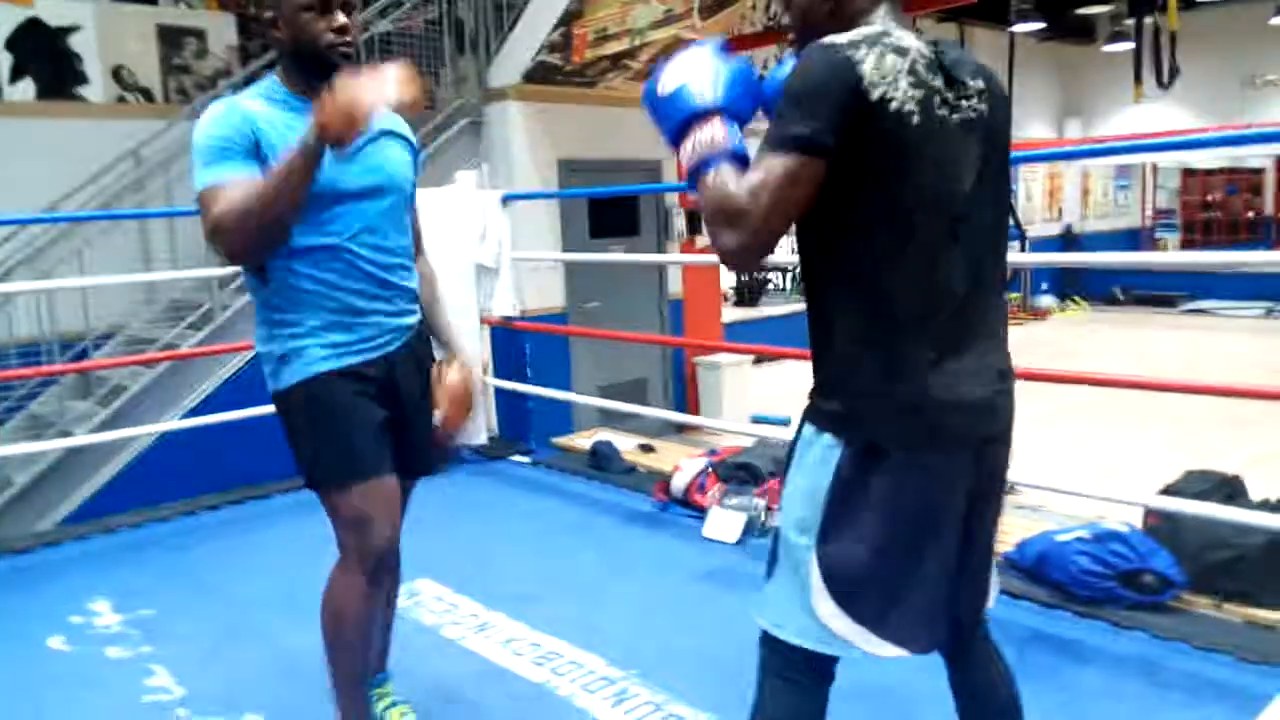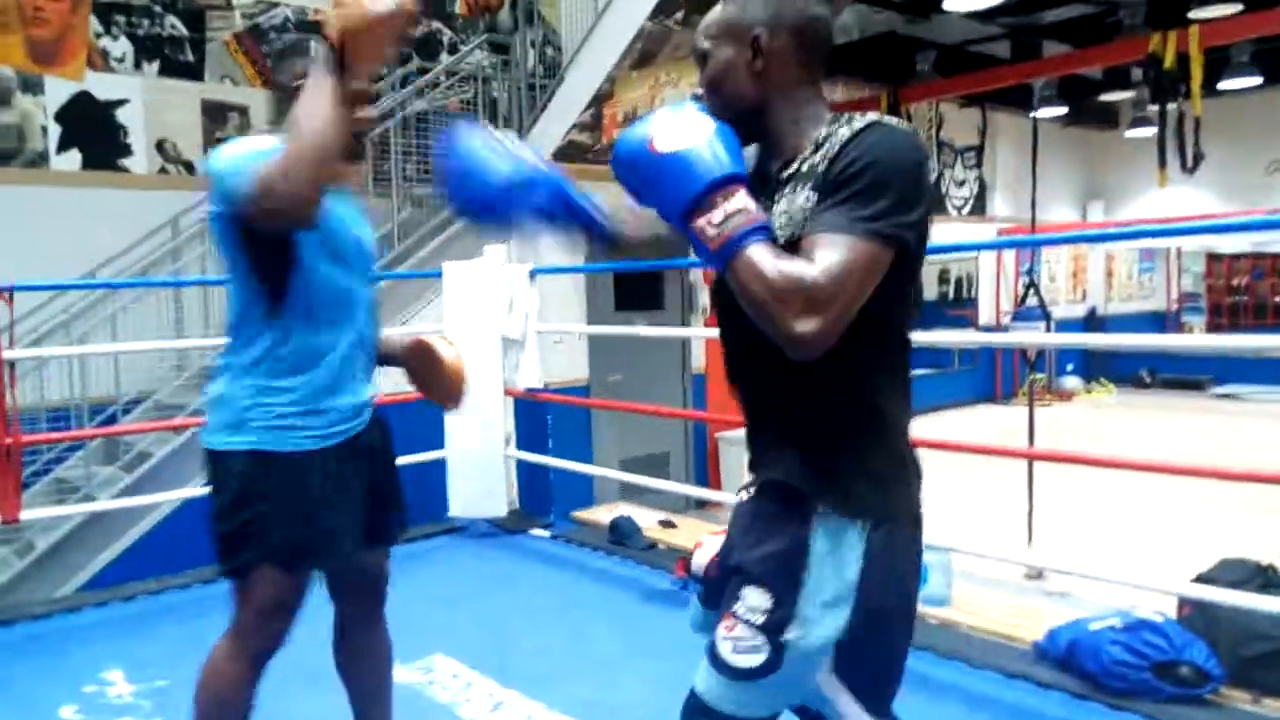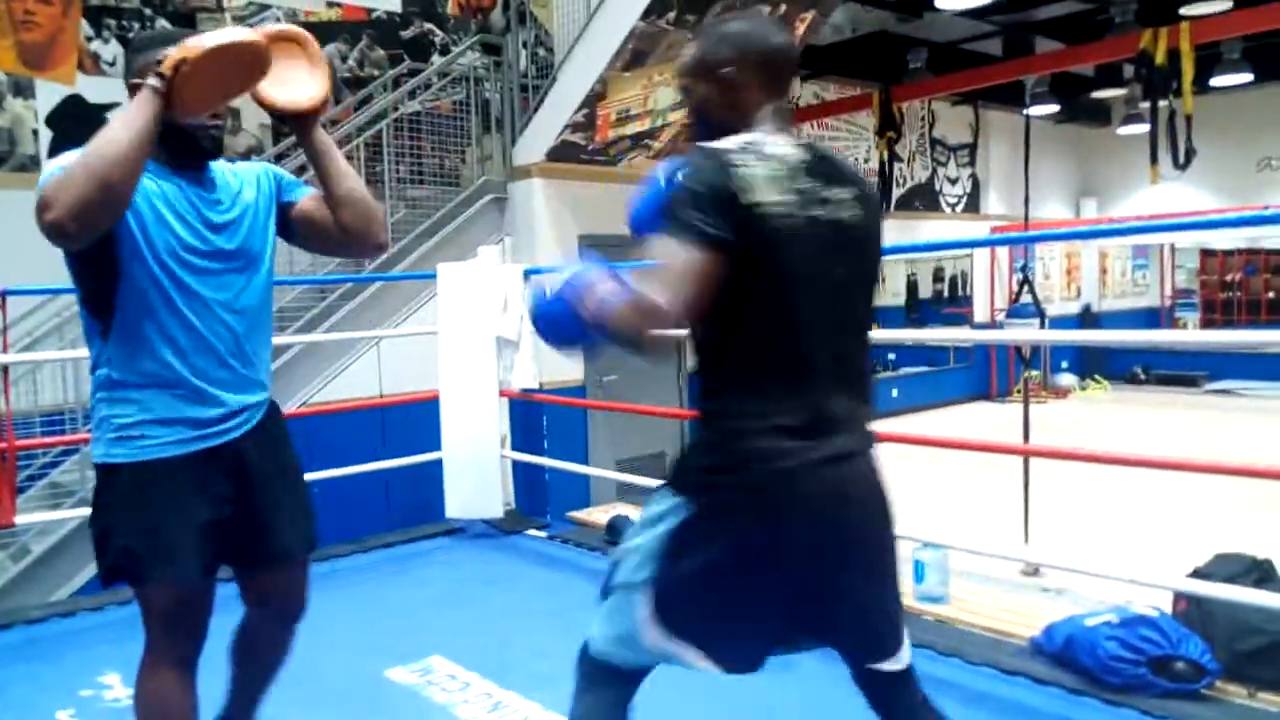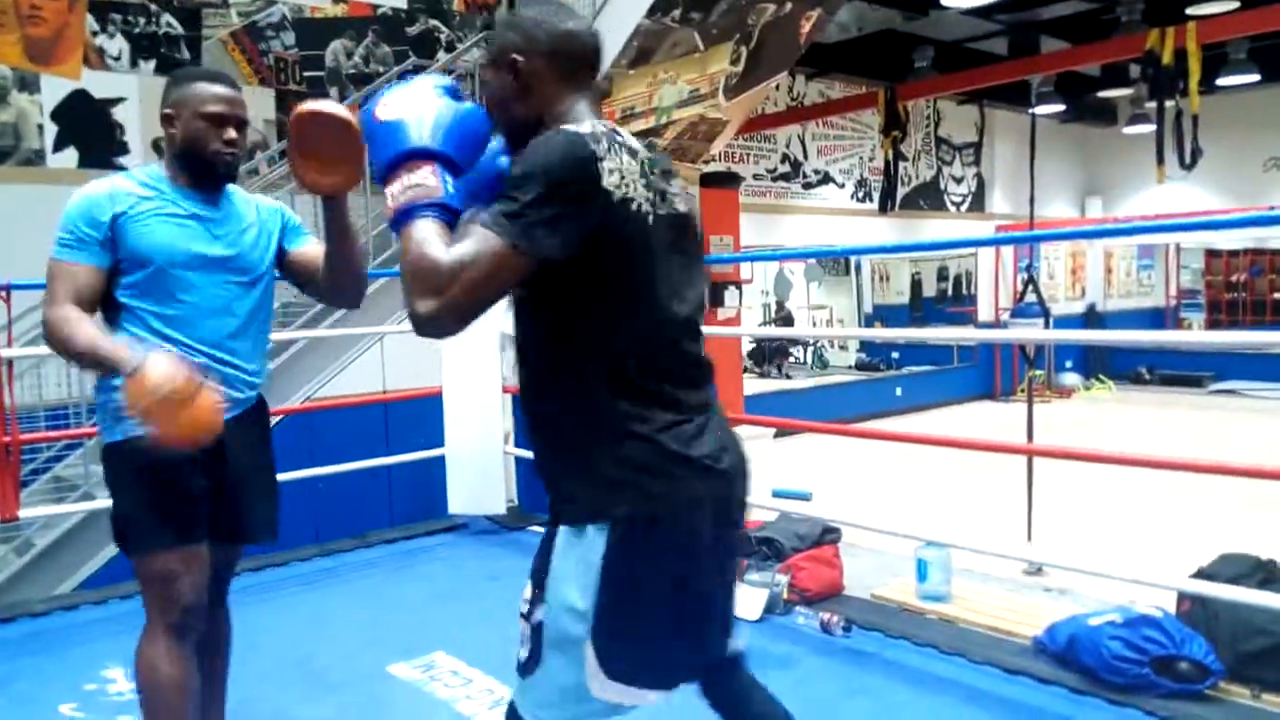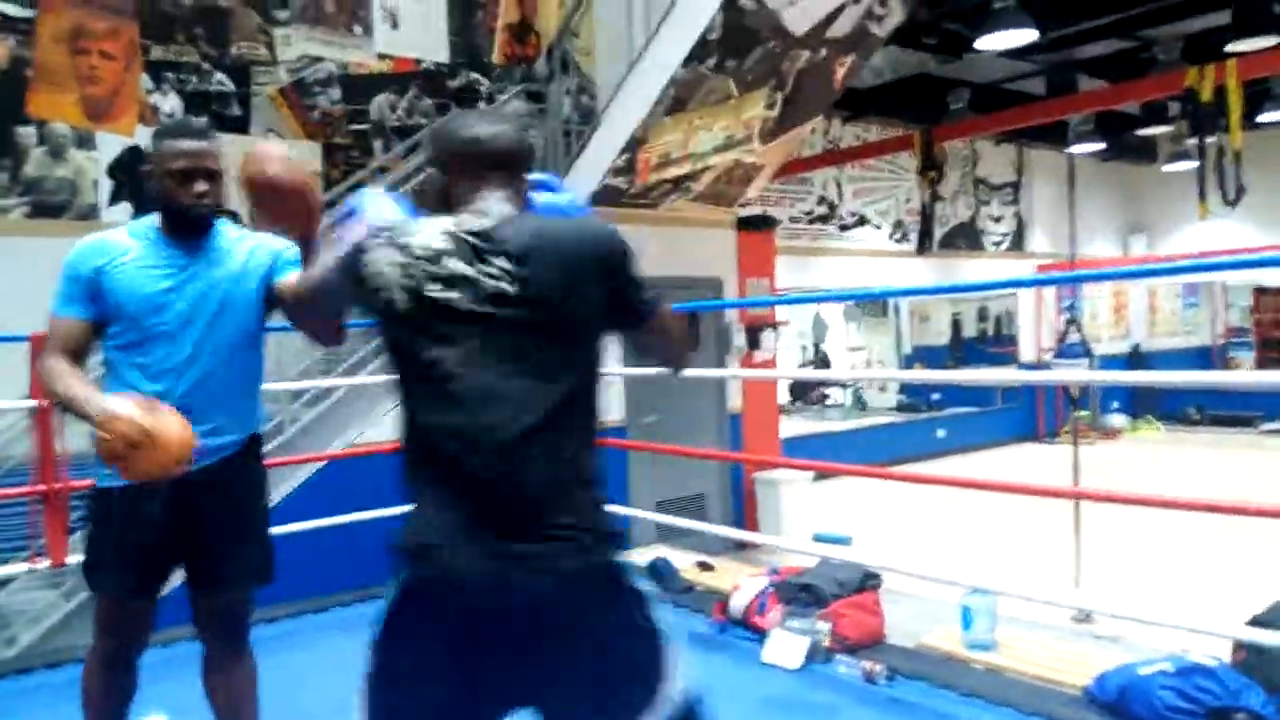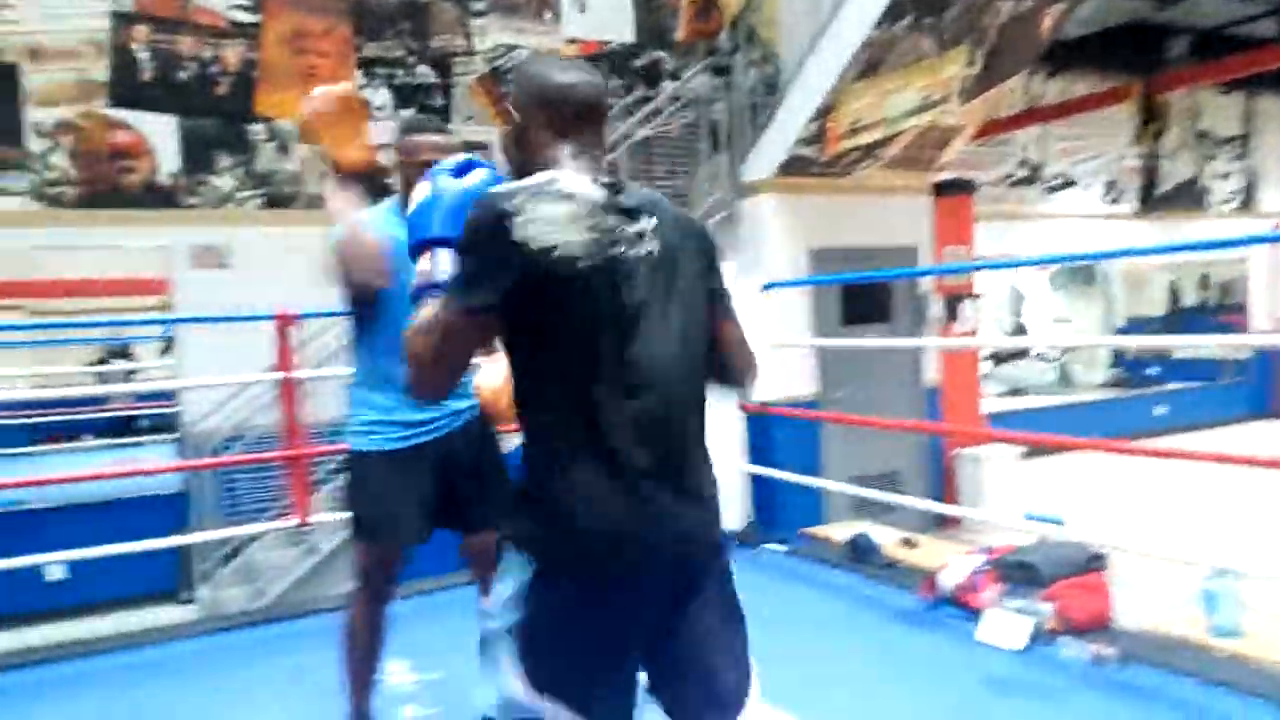
dt=0.7s
person 1, frame 1
left shoulder: (835, 69)
right shoulder: (978, 83)
left elbow: (739, 234)
left wrist: (701, 127)
left hip: (874, 418)
right hip: (978, 409)
left knee: (796, 652)
right knee: (957, 623)
person 1, frame 2
left shoulder: (879, 154)
right shoulder: (758, 169)
left elbow: (810, 317)
right elbow: (651, 233)
left wrist: (717, 207)
right wrist: (551, 196)
left hip: (842, 498)
right hip: (789, 485)
person 1, frame 3
left shoulder: (721, 170)
right shoulder: (852, 187)
left elbow: (656, 317)
left wrist: (587, 295)
left hip: (741, 483)
right hip: (847, 479)
person 1, frame 4
left shoulder: (562, 159)
right shoulder: (646, 168)
left elbow: (437, 304)
left wrist: (415, 183)
left hip: (628, 496)
right hip: (699, 472)
person 1, frame 5
left shoulder: (386, 256)
right shoulder: (589, 246)
left elbow: (315, 290)
right elbow: (673, 350)
left hip: (445, 572)
right hip: (570, 566)
person 1, frame 6
left shoulder: (510, 215)
right shoulder: (676, 223)
left elbow: (428, 376)
right elbow: (735, 367)
left hip: (577, 540)
right hip: (688, 527)
person 2, frame 1
left shoulder: (391, 124)
right shoulder: (239, 120)
right elbow: (232, 239)
left wrist: (446, 343)
right wrist: (317, 139)
left hip: (402, 351)
right hip: (319, 362)
left knee: (380, 537)
right knee: (370, 544)
person 2, frame 2
left shoulder: (338, 202)
right shoulder: (250, 161)
right elbow: (291, 199)
left wrist: (401, 351)
right wrist: (335, 69)
left hip: (349, 428)
right hip: (275, 437)
left knee: (365, 597)
right knee: (261, 625)
person 2, frame 3
left shoulder: (257, 183)
right shoulder: (106, 181)
left elbow: (366, 238)
right elbow: (66, 217)
left wrist: (310, 127)
right wrist: (150, 93)
left hip: (251, 433)
right hip: (152, 451)
left knee: (282, 604)
right knee: (176, 635)
person 2, frame 4
left shoulder: (265, 215)
right shoulder: (108, 202)
left elbow: (346, 293)
right elbow: (62, 315)
left wrist: (335, 202)
right wrist: (132, 361)
left hip: (239, 425)
right hip: (153, 431)
left knee: (209, 596)
right knee: (176, 608)
person 2, frame 5
left shoulder: (263, 254)
right shoulder: (99, 256)
left elbow: (327, 329)
right elbow: (54, 363)
left wrist: (309, 236)
right wrist: (105, 410)
left hip: (228, 468)
right hip: (129, 474)
left knee: (227, 631)
right knee: (118, 640)
person 2, frame 6
right shoulder: (371, 229)
right elbow: (369, 278)
right wrist: (341, 188)
left hip: (463, 428)
right hip: (387, 437)
left knee: (498, 567)
right knee: (375, 581)
